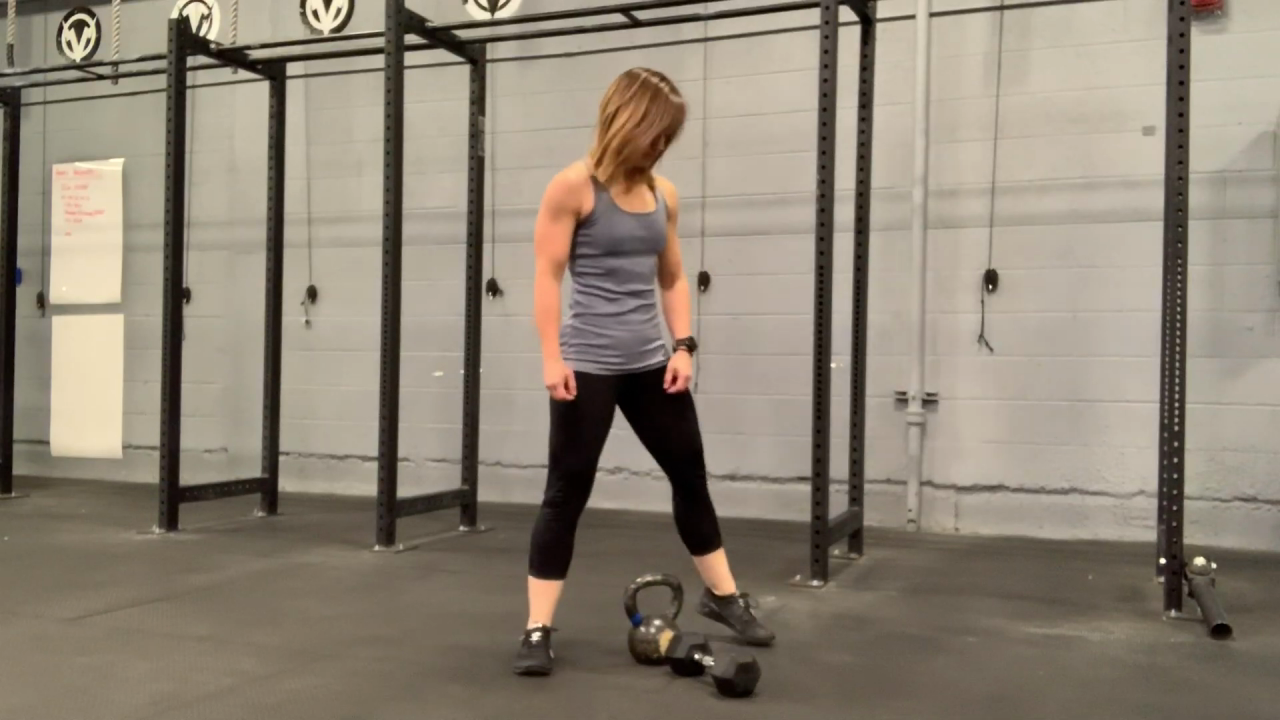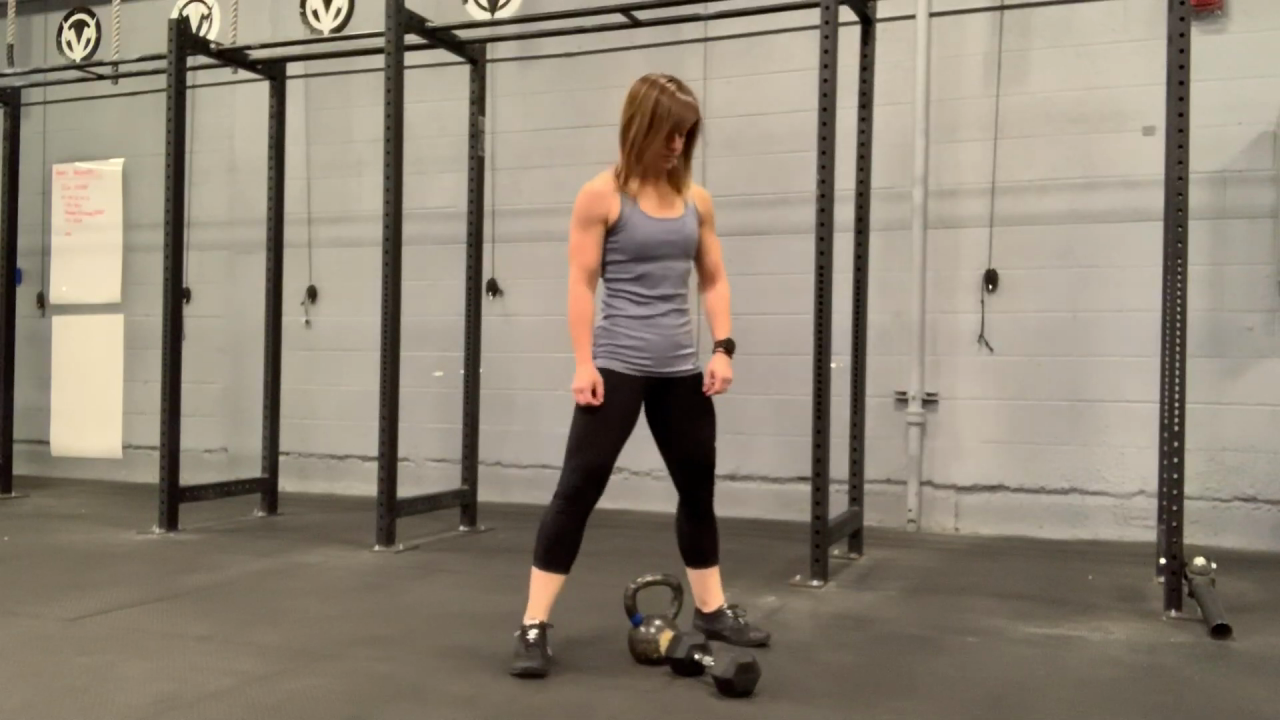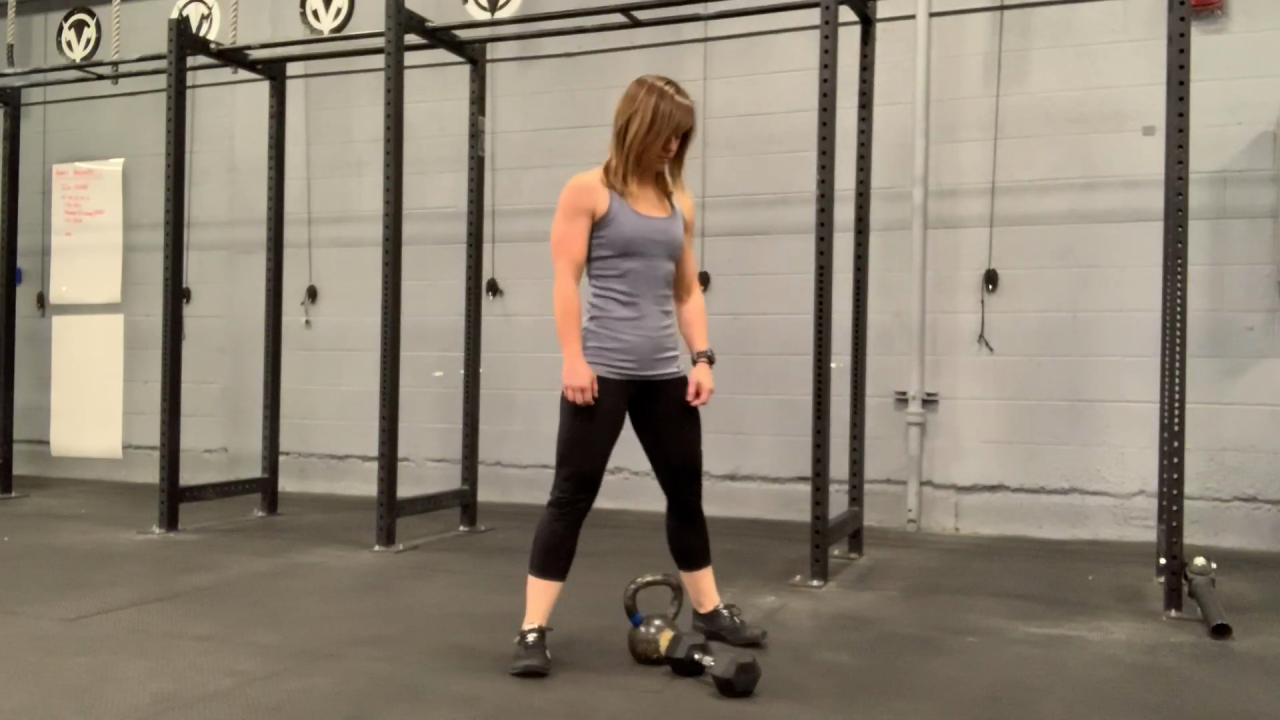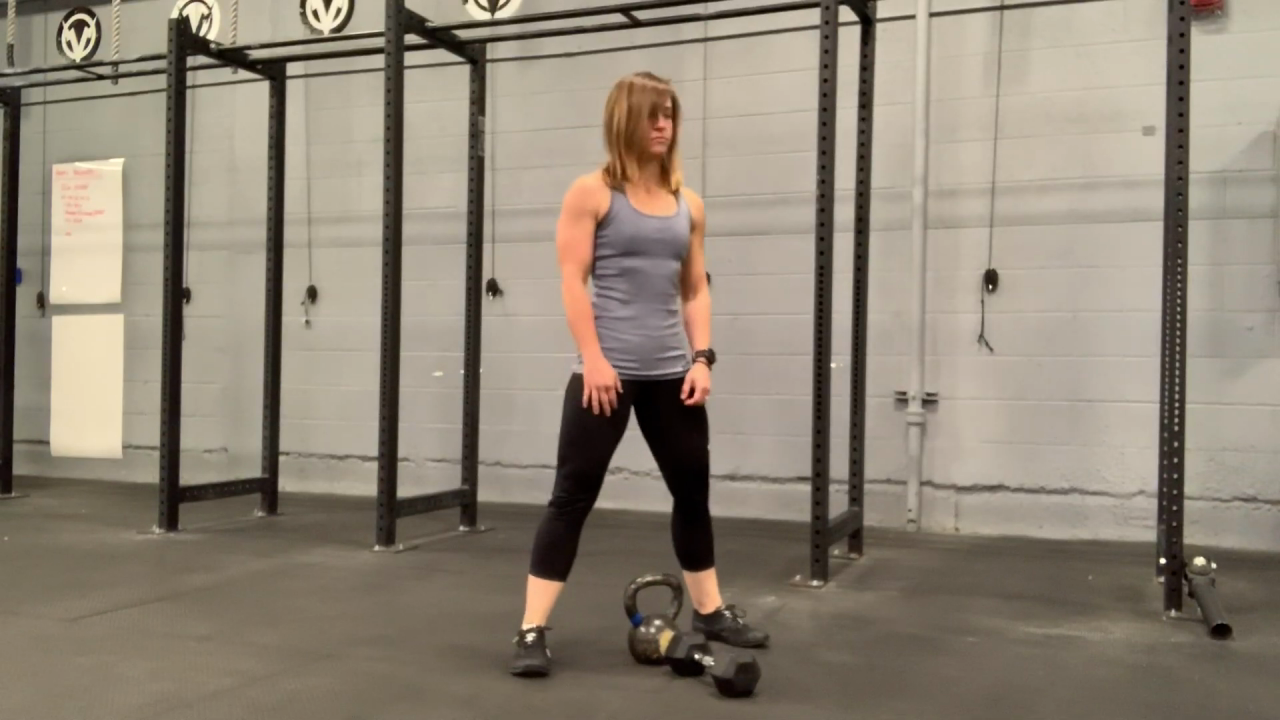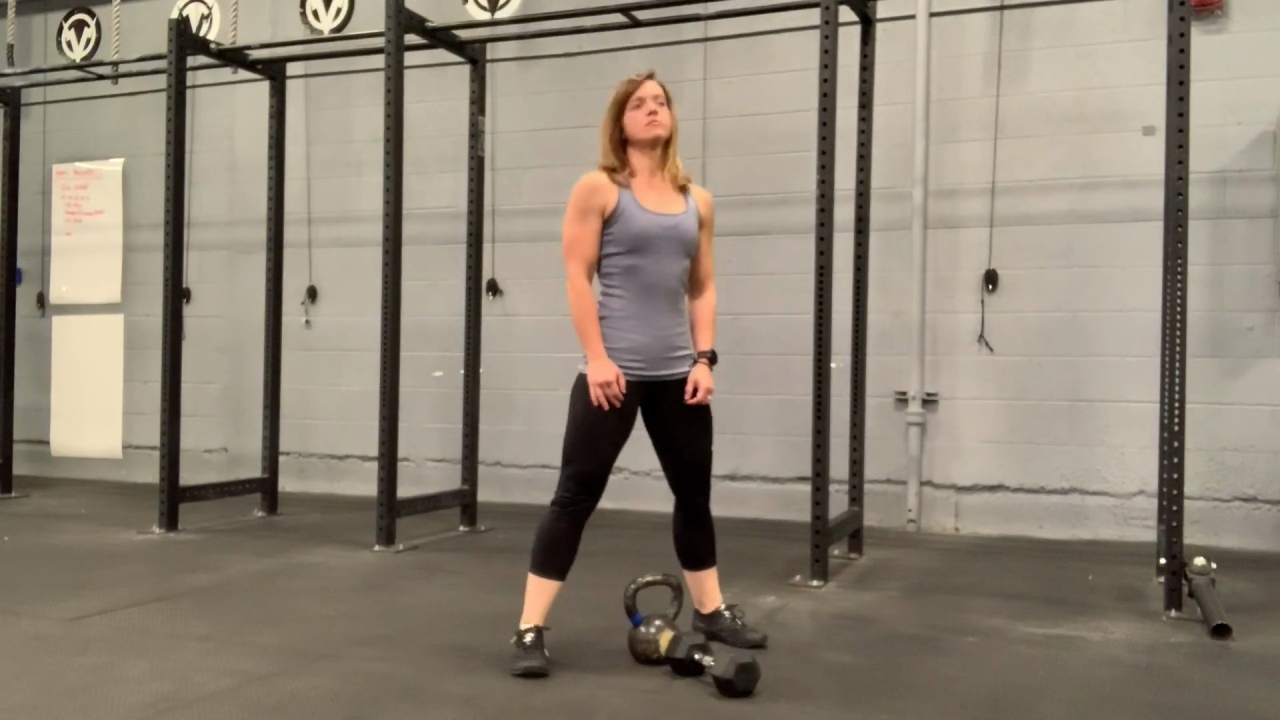
dt=0.3s
person 1, frame 1
left shoulder: (661, 192)
right shoulder: (574, 187)
right elbow: (548, 275)
left wrist: (683, 345)
right wrist: (551, 356)
left hip: (650, 362)
right hip: (589, 365)
left knee: (691, 475)
right knee: (567, 491)
left ankle: (723, 595)
right ankle: (537, 629)
person 1, frame 2
left shoulder: (695, 198)
right shoulder: (601, 195)
left elbow: (714, 280)
right elbow: (581, 283)
left wrist: (722, 347)
right wrist: (583, 363)
left hip: (681, 368)
right hip: (618, 365)
left knee: (699, 488)
right knee: (579, 486)
left ankle: (712, 610)
right ankle: (534, 626)
person 1, frame 3
left shoulder: (680, 204)
right shoulder: (589, 189)
left elbow: (688, 291)
right elbow: (565, 277)
left wrist: (701, 359)
right wrist: (572, 358)
left hip: (664, 373)
right hip: (602, 369)
left knee: (686, 490)
right knee: (572, 494)
left ankle: (709, 609)
right ankle: (532, 630)
person 1, frame 4
left shoulder: (687, 203)
right shoulder: (591, 192)
left elbow: (695, 290)
right elbow: (573, 281)
left wrist: (701, 359)
right wrist: (592, 360)
left hip: (670, 372)
right hip: (609, 368)
left knee: (693, 490)
right knee: (572, 495)
left ankle: (711, 611)
right ankle: (532, 630)
person 1, frame 5
left shoulder: (697, 199)
right shoulder: (598, 189)
left elbow: (703, 287)
right elbow: (579, 278)
left wrist: (704, 359)
right wrist: (596, 358)
left hip: (677, 372)
right hip: (614, 369)
left knee: (694, 492)
right knee: (576, 495)
left ankle: (711, 611)
right ankle: (529, 630)
